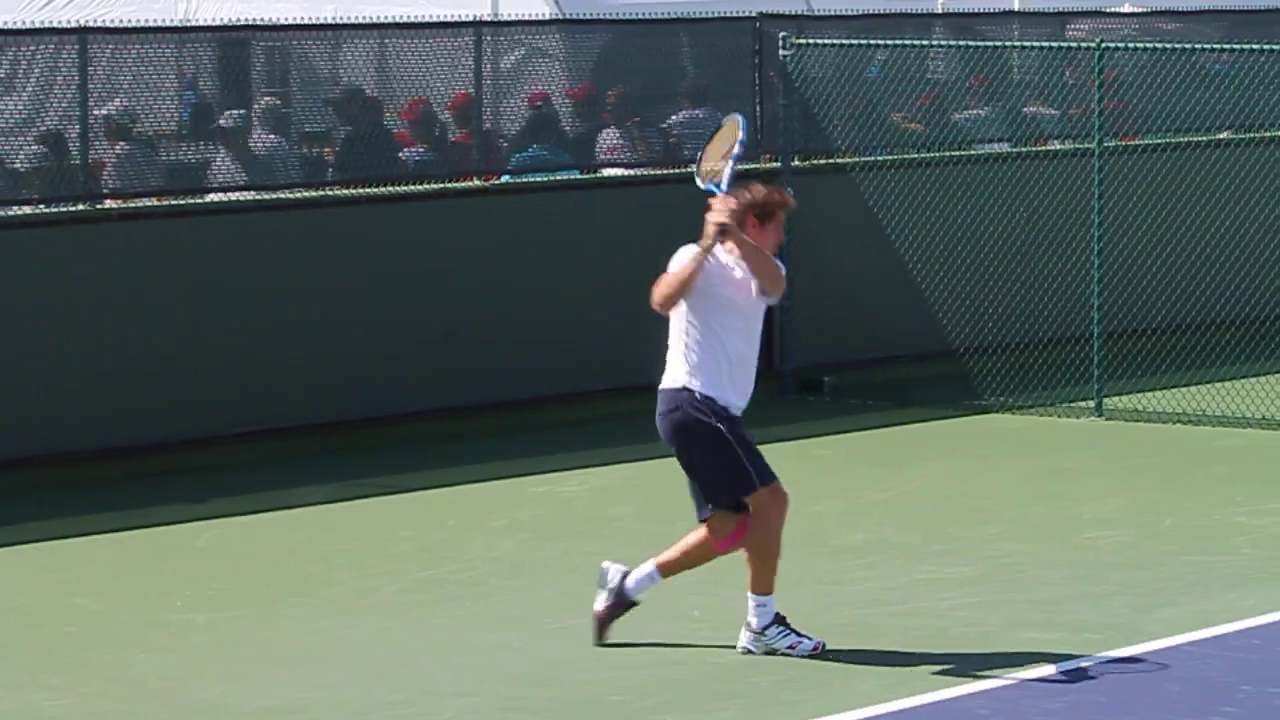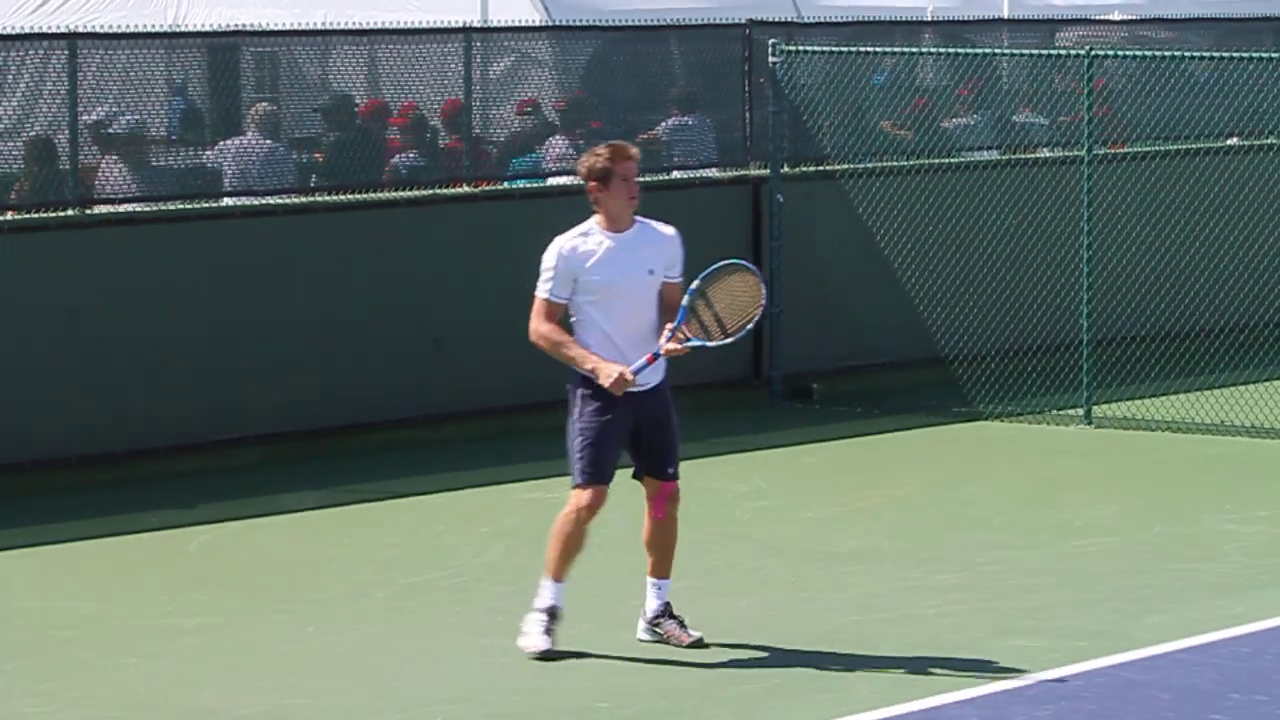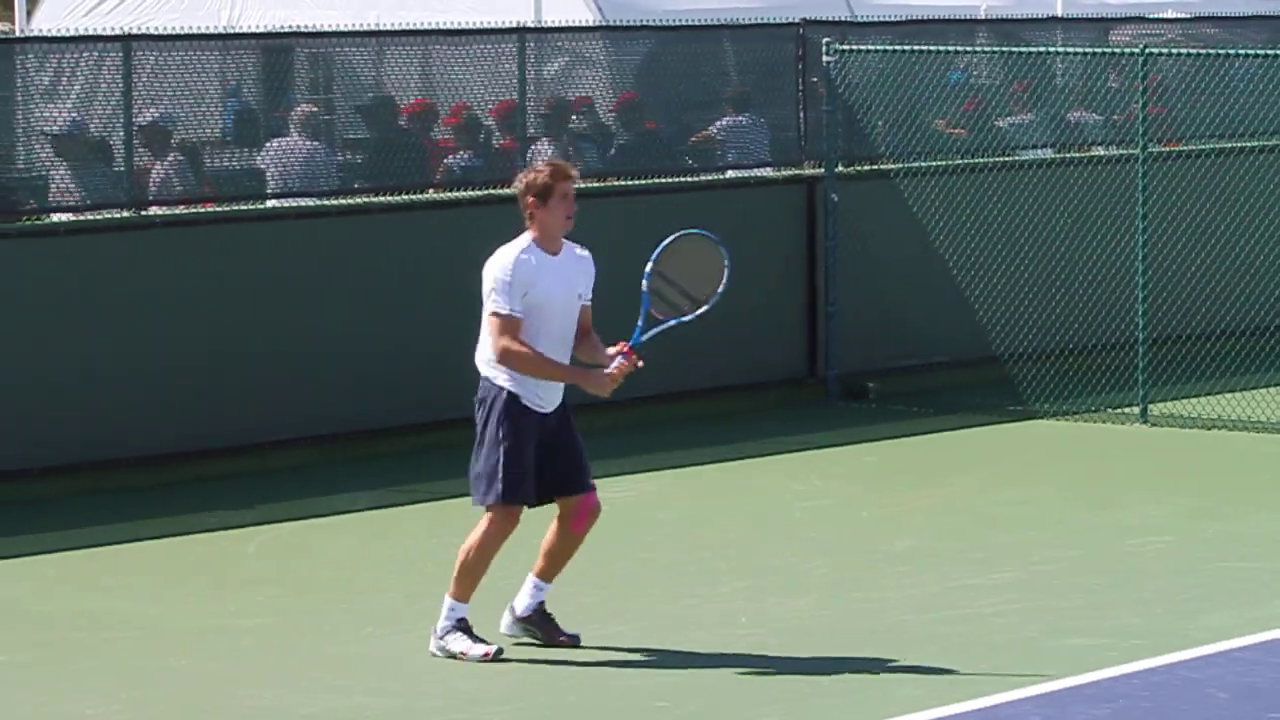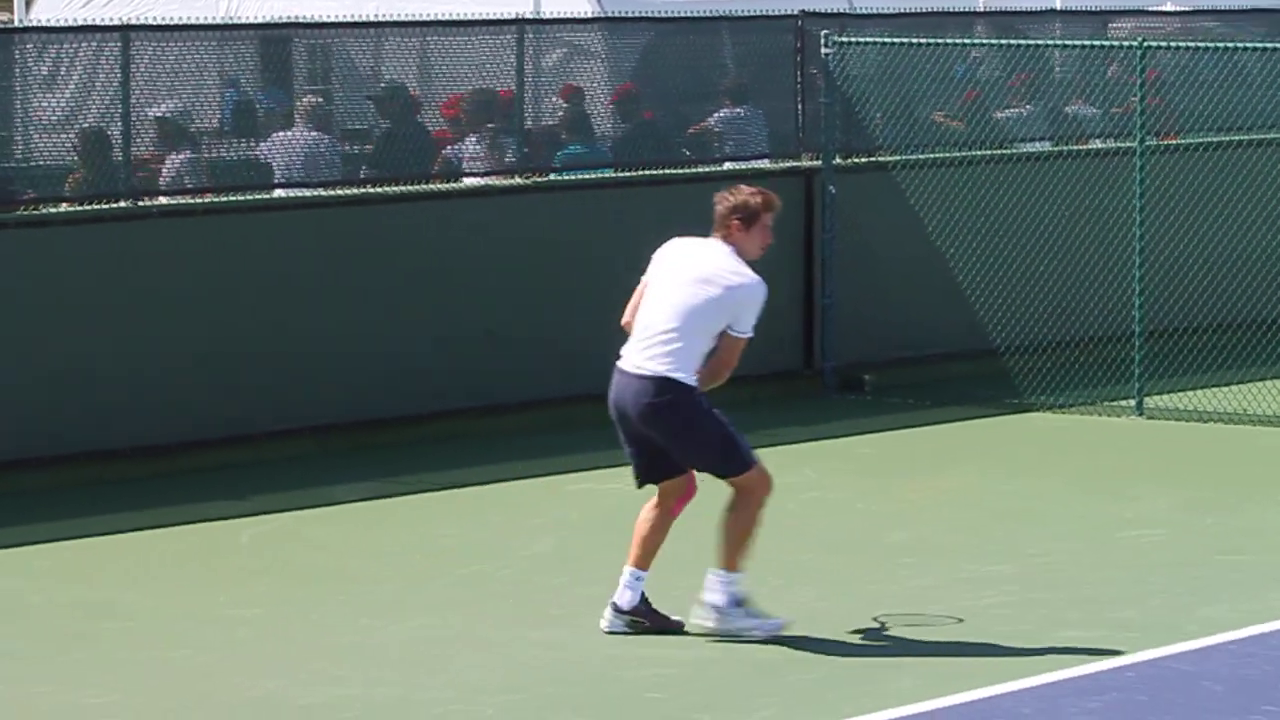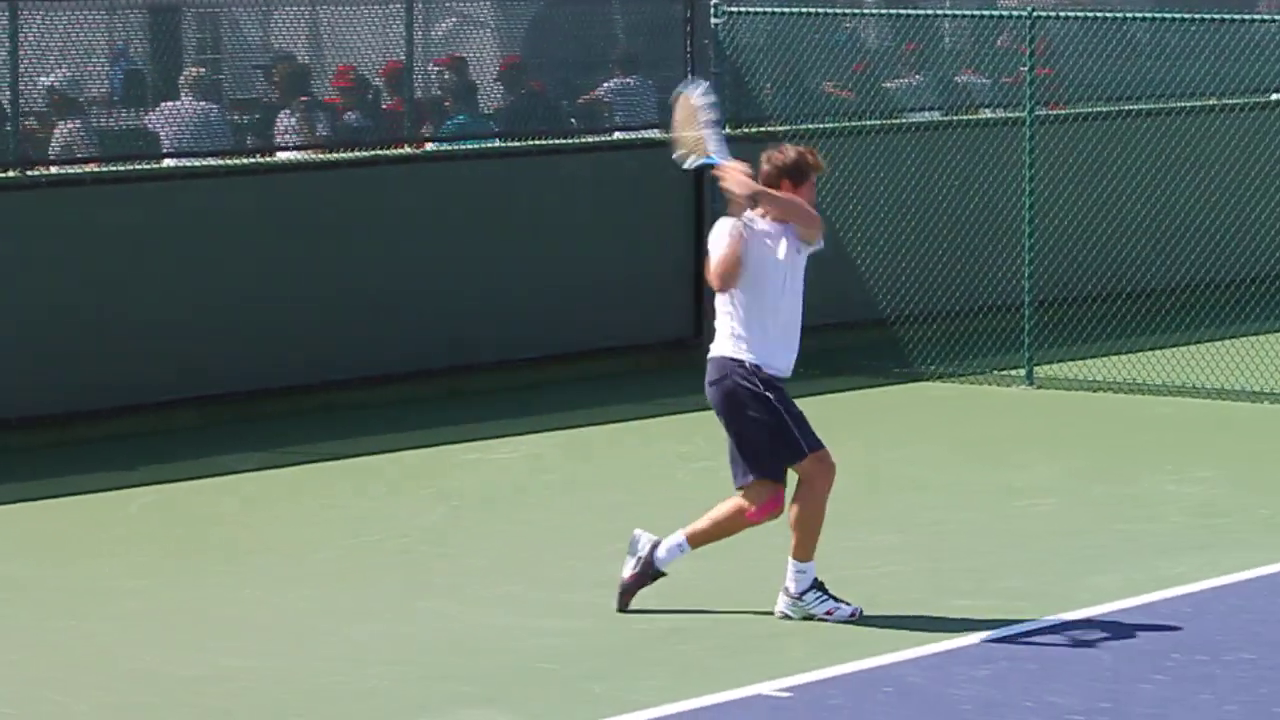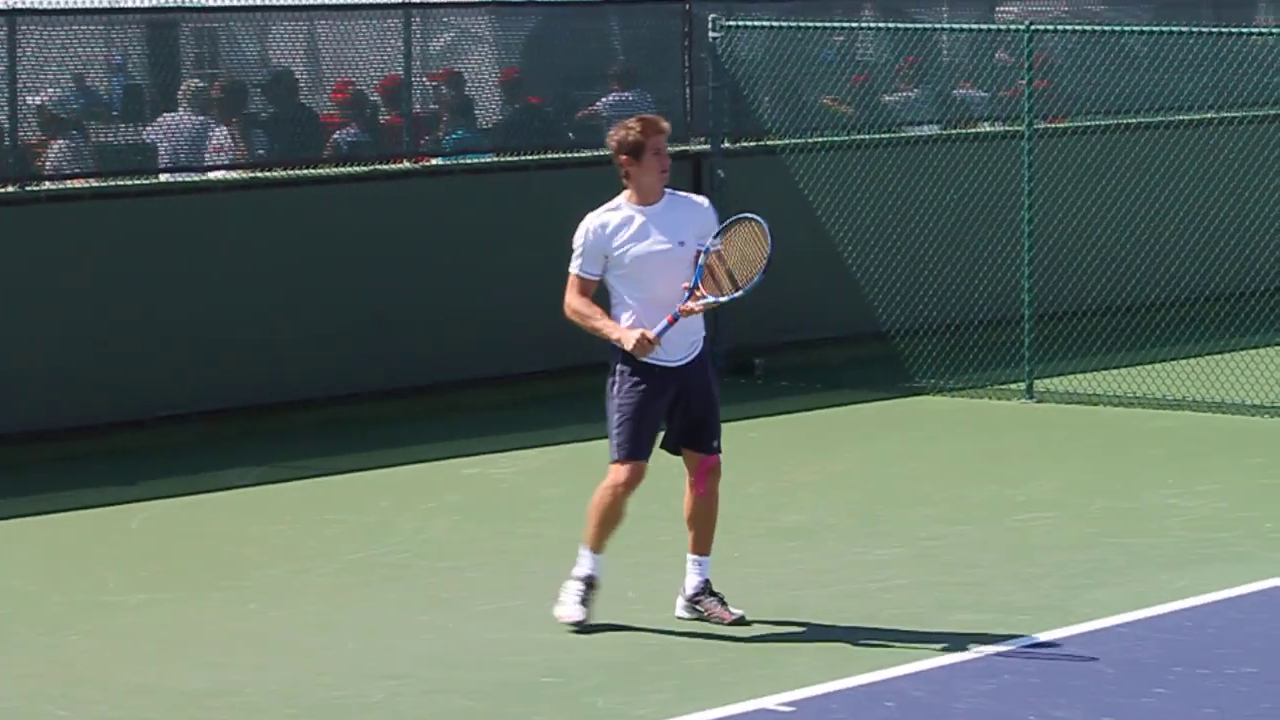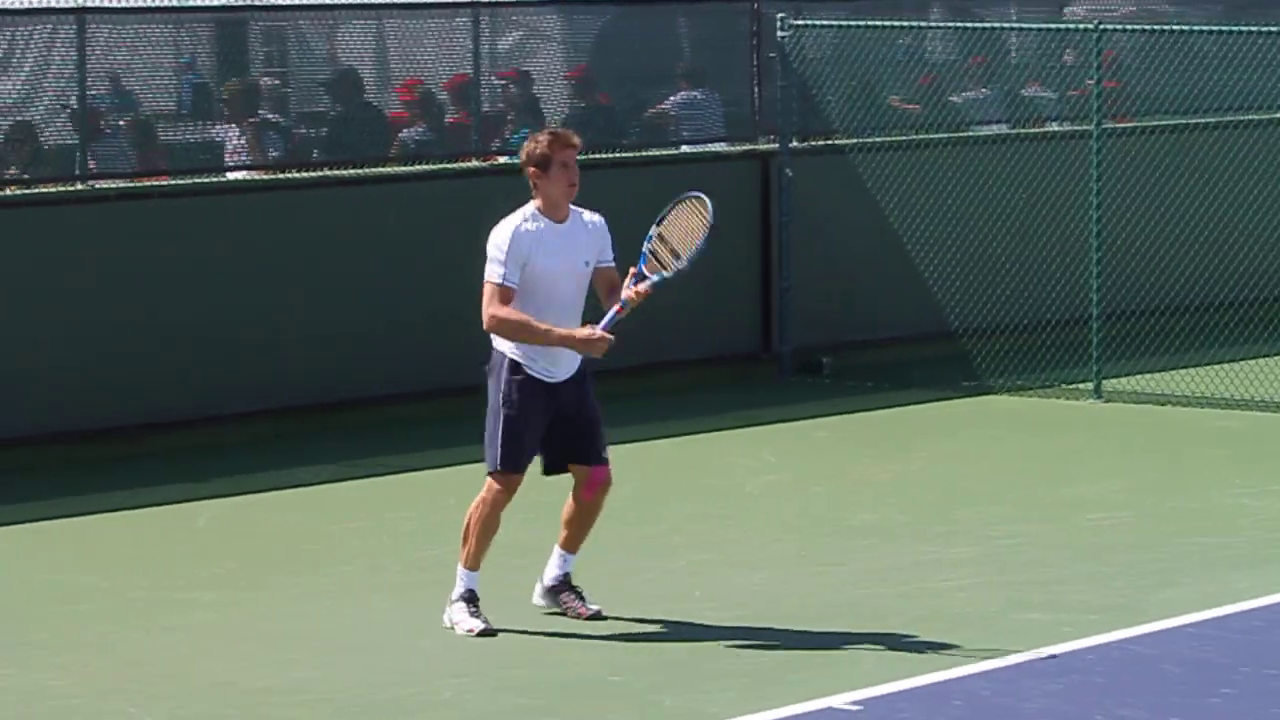
dt=0.7s
person 1, frame 1
left shoulder: (761, 269)
right shoulder: (697, 257)
left elbow: (772, 284)
right elbow: (662, 301)
left wrist: (738, 235)
right wrist: (707, 245)
left hip: (717, 411)
right hip: (691, 403)
left knee: (731, 530)
right knee: (772, 501)
left ankle: (625, 584)
right ankle: (762, 625)
person 1, frame 2
left shoulder: (665, 239)
right shoulder: (568, 250)
right elbow: (541, 327)
left wrist: (671, 334)
right wrist: (598, 365)
left hip: (651, 387)
right hip: (597, 392)
left knee: (665, 495)
right knee: (587, 499)
left ankle: (657, 611)
right ankle: (545, 607)
person 1, frame 3
left shoulder: (580, 261)
right shoulder: (509, 265)
right elbow: (505, 348)
left wrist: (608, 356)
right wrist: (583, 377)
left hip: (551, 404)
right hip: (509, 399)
left knee: (582, 508)
right knee: (501, 517)
left ankle: (527, 609)
right ankle: (449, 625)
person 1, frame 4
left shoulder: (673, 249)
right shoulder: (748, 287)
left elbow: (630, 319)
right elbow: (719, 370)
left hip: (622, 387)
right hip: (666, 394)
left knee: (677, 490)
right knee: (755, 482)
left ankle: (626, 604)
right ankle: (720, 597)
person 1, frame 5
left shoulder: (799, 229)
right shoulder: (734, 227)
left elbow: (811, 223)
right elbow: (720, 281)
left wrist: (759, 194)
right wrist: (742, 213)
left hip: (764, 379)
right hip: (741, 374)
left knee: (762, 502)
right knee: (818, 469)
left ankle: (655, 554)
right ankle: (800, 589)
person 1, frame 6
left shoulder: (698, 210)
right shoulder: (598, 226)
right elbow: (575, 301)
left wrist: (704, 297)
right wrist: (621, 333)
left hip: (691, 360)
right hip: (637, 365)
left knee: (705, 470)
right knee: (625, 474)
left ankle: (697, 587)
right ankle: (583, 576)
person 1, frame 7
left shoulder: (593, 227)
right shoulder: (511, 234)
left elbow: (608, 290)
right elbow: (494, 316)
left wrist: (628, 296)
right wrist: (569, 338)
left hip: (569, 373)
right hip: (520, 371)
left knee: (596, 480)
right knee: (502, 485)
left ankle: (555, 580)
right ankle: (463, 595)
